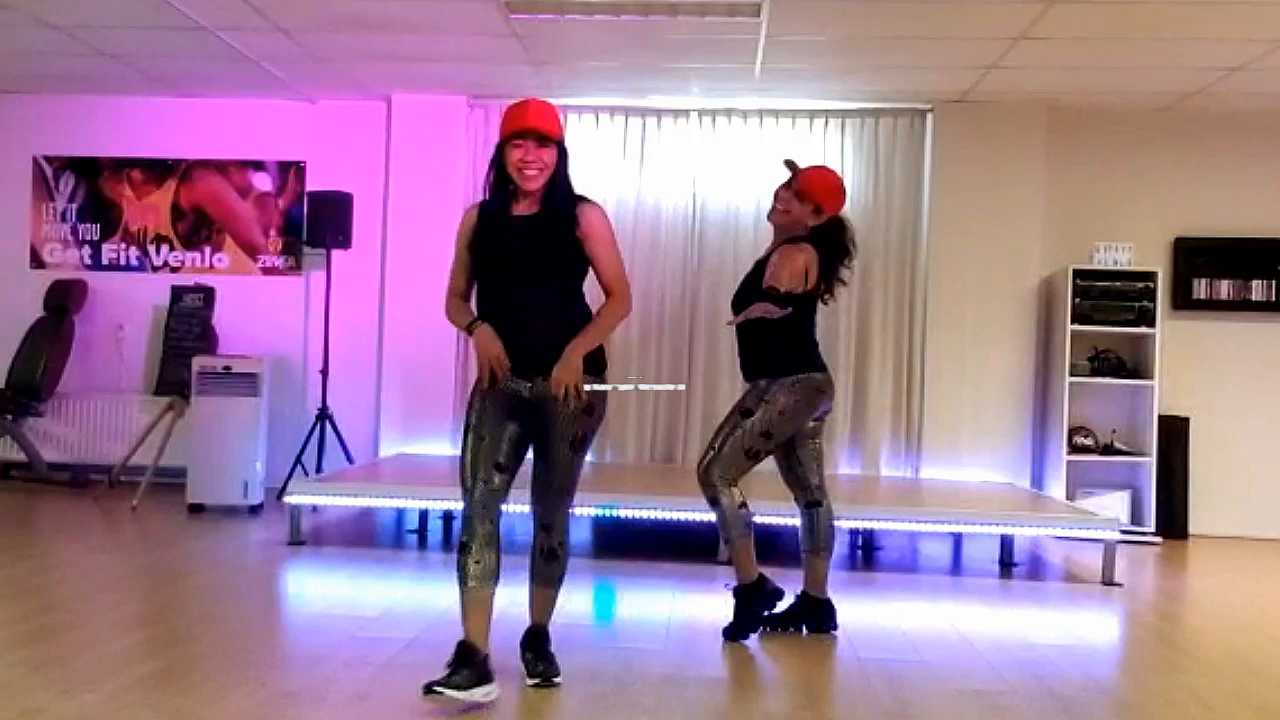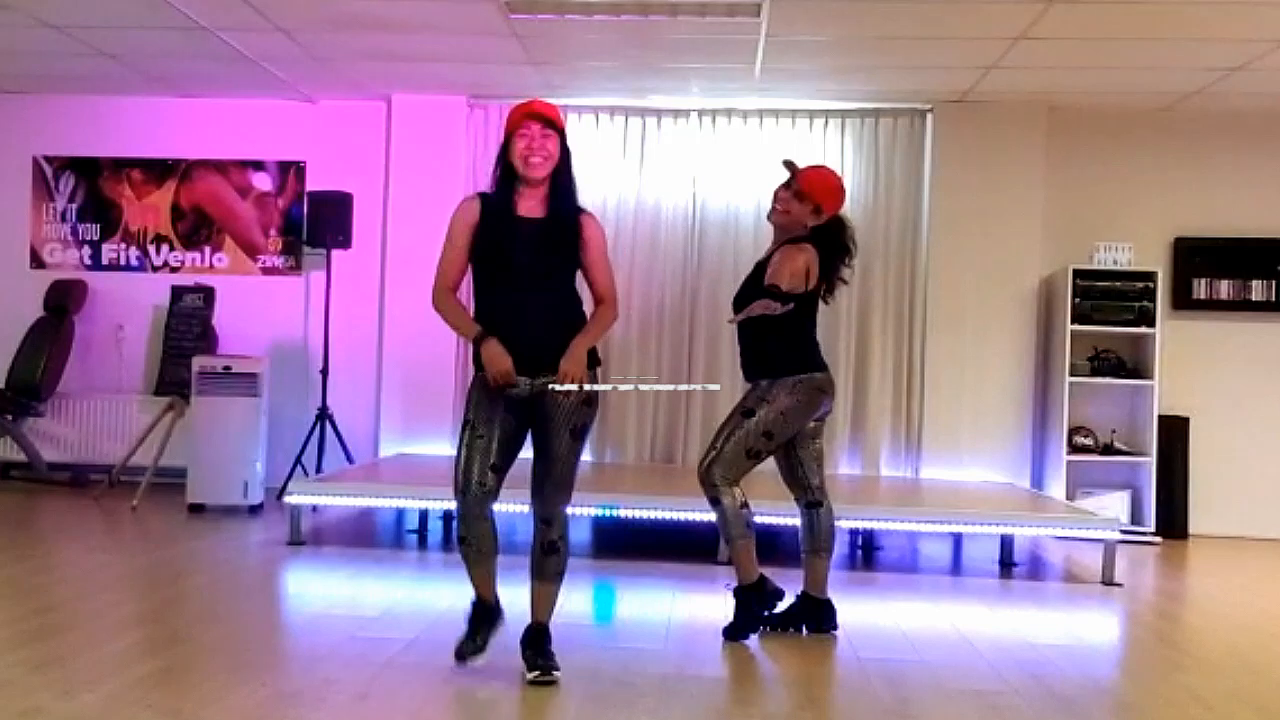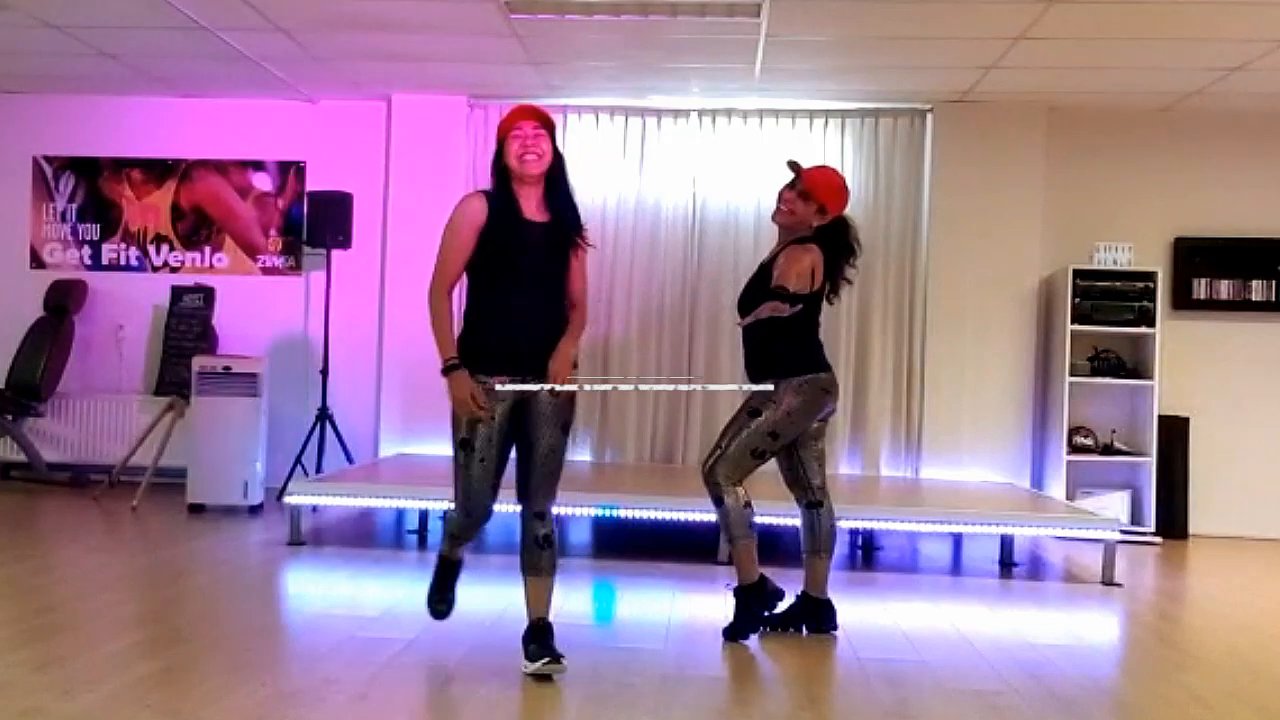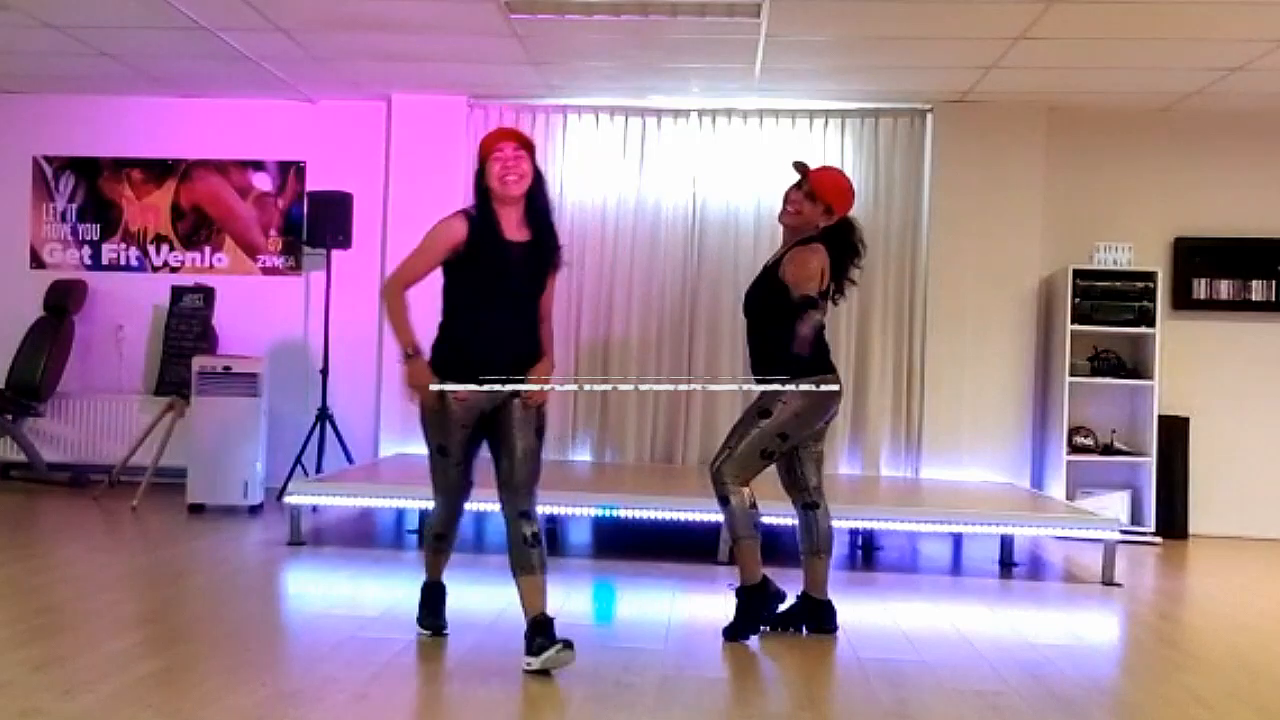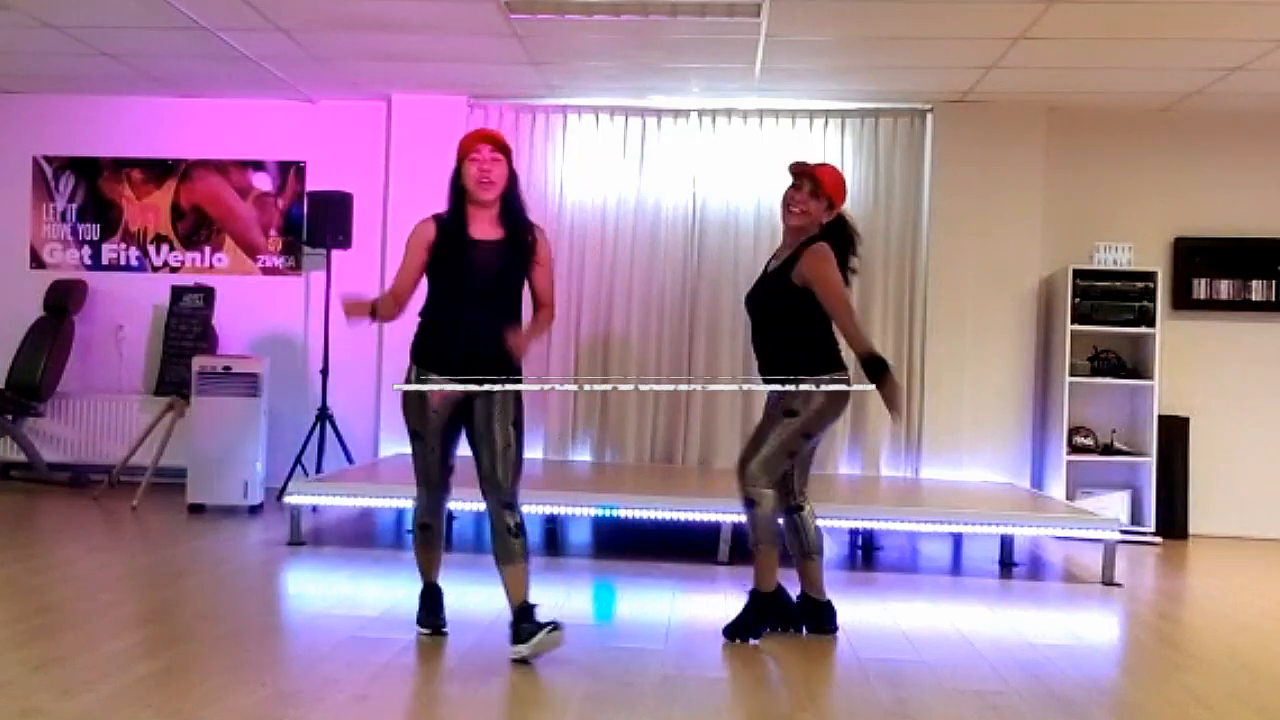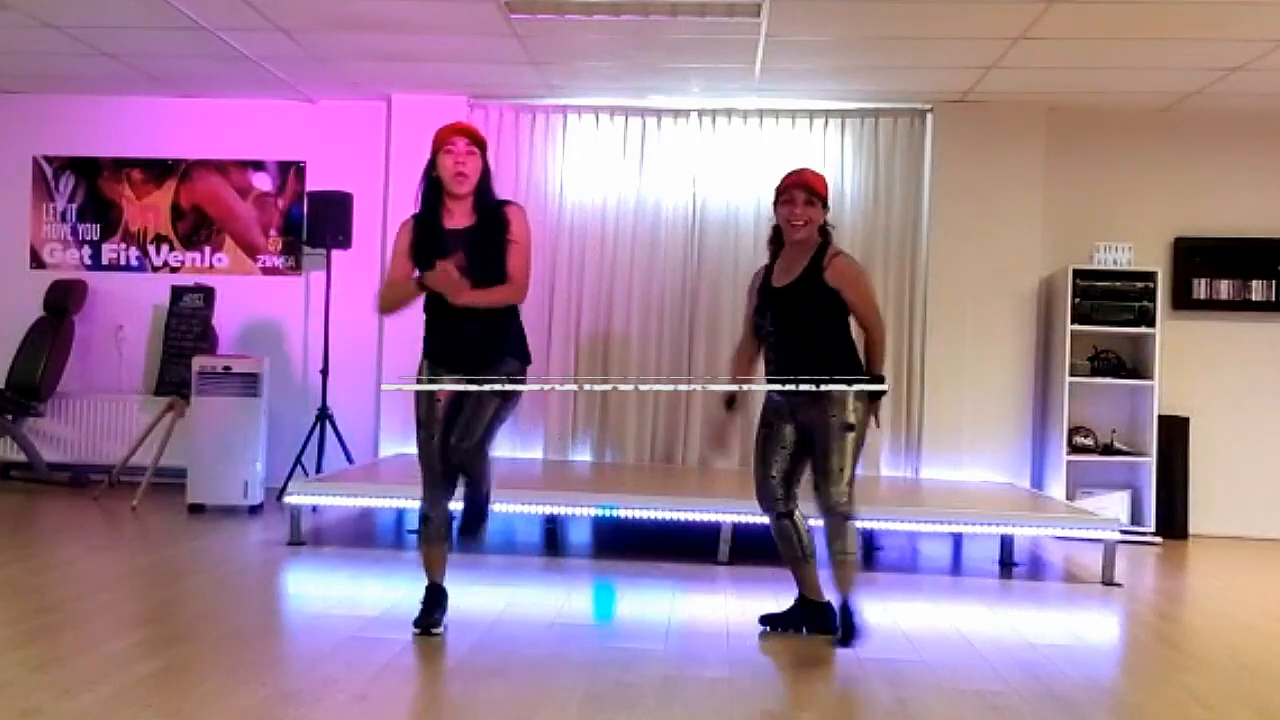
dt=0.2s
person 1, frame 1
left shoulder: (582, 216)
right shoulder: (480, 218)
left elbow: (619, 298)
right elbow: (455, 298)
left wrist: (578, 351)
right wrist: (476, 327)
left hip: (568, 381)
right hip: (501, 381)
left knee: (552, 513)
right knee: (479, 503)
left ankle: (537, 640)
right ankle: (474, 659)
person 1, frame 2
left shoulder: (579, 221)
right shoulder: (478, 211)
left elbow: (607, 303)
right elbow: (444, 293)
left wrist: (581, 347)
right wrist: (482, 339)
left hip: (565, 380)
right hip: (500, 377)
left knee: (552, 508)
right knee: (472, 495)
left ankle: (538, 636)
right ankle: (485, 606)
person 1, frame 3
left shoulder: (566, 223)
right shoulder: (479, 209)
right elbow: (440, 292)
left wrist: (567, 348)
right wrist: (453, 370)
left hip: (546, 381)
right hip: (485, 378)
left knee: (538, 505)
right knee: (475, 502)
left ankle: (539, 633)
right ankle: (448, 563)
person 1, frame 4
left shoulder: (546, 242)
right shoulder: (459, 229)
right elbow: (396, 286)
left wrist: (544, 364)
right wrist: (411, 352)
left hip: (518, 389)
right hip: (454, 384)
left knee: (521, 504)
right knee: (451, 500)
left ankle: (540, 631)
right ankle: (433, 589)
person 1, frame 5
left shoulder: (529, 238)
right shoulder: (431, 231)
left elbow: (545, 307)
right elbow: (396, 303)
left wrist: (527, 334)
right wrist: (368, 308)
left hip: (497, 378)
right hip: (434, 376)
left knee: (501, 494)
right knee: (433, 492)
left ankle: (522, 618)
right ankle: (430, 595)
person 1, frame 6
left shoulder: (507, 217)
right shoulder: (414, 229)
left elbow: (518, 288)
right elbow: (386, 303)
left wrist: (467, 296)
right wrist: (427, 279)
left hip: (501, 360)
right hip: (443, 366)
left knee: (468, 454)
right knee: (437, 484)
left ankle: (477, 490)
right ankle: (435, 593)
person 2, frame 1
left shoulder: (793, 254)
right shoulder: (795, 252)
left elbow: (775, 295)
left wrist: (768, 304)
left hip: (785, 386)
right hip: (805, 384)
left knee: (715, 474)
right knee: (810, 492)
left ankle: (753, 588)
right ankle: (815, 602)
person 2, frame 2
left shoulder: (795, 254)
right shoulder: (794, 252)
left elbow: (775, 294)
left wrist: (767, 301)
left hip: (787, 386)
right hip: (806, 385)
left knee: (717, 474)
right knee: (810, 492)
left ankle: (753, 588)
right ankle: (815, 602)
person 2, frame 3
left shoulder: (801, 254)
right shoulder: (792, 252)
left elbow: (785, 298)
left wrist: (779, 304)
left hip: (791, 386)
right hip: (808, 385)
left knee: (721, 474)
right knee: (810, 493)
left ankle: (753, 589)
right ankle: (815, 602)
person 2, frame 4
left shoulder: (809, 256)
right shoulder: (792, 253)
left elbow: (811, 300)
left wrist: (810, 318)
left hip: (800, 387)
right hip: (797, 388)
left knee: (730, 472)
right knee: (807, 495)
left ankle: (755, 590)
right ankle: (816, 604)
person 2, frame 5
left shoulder: (817, 256)
right shoulder: (780, 257)
left elbow: (845, 319)
left wrist: (877, 367)
left hip: (815, 388)
right hip: (779, 391)
left knee: (756, 476)
right knee: (785, 496)
left ankle: (766, 597)
right ankle: (813, 603)
person 2, frame 6
left shoulder: (836, 266)
right shoulder: (762, 277)
left elbow: (873, 328)
right elbow: (749, 348)
left wrist: (872, 388)
right wrist: (730, 404)
left hip: (837, 396)
right hip: (783, 400)
left knee: (834, 496)
right knee: (775, 502)
left ankle: (846, 607)
right ankle: (812, 603)
